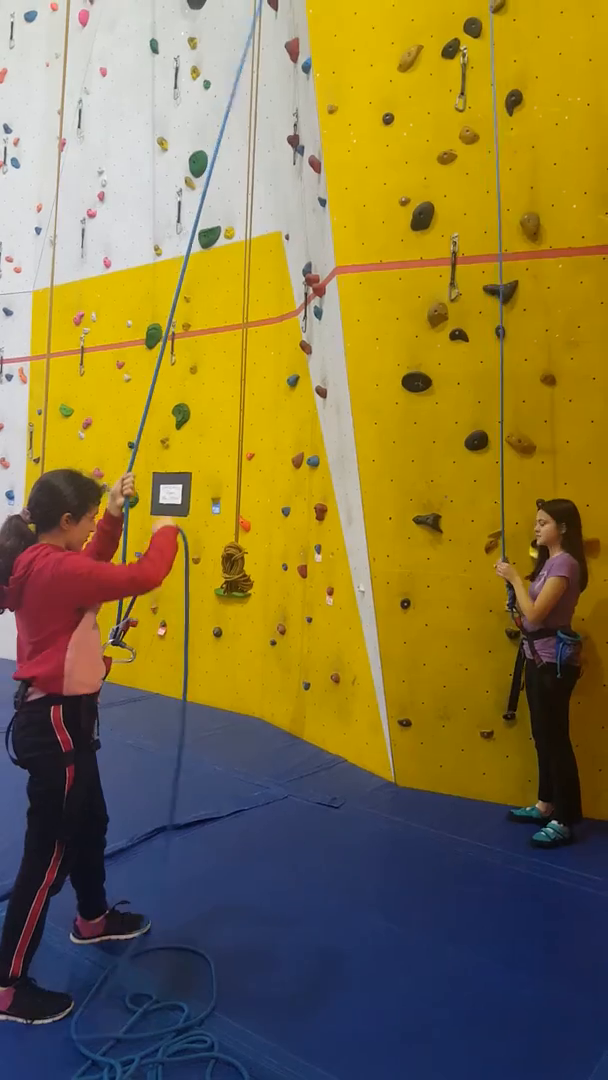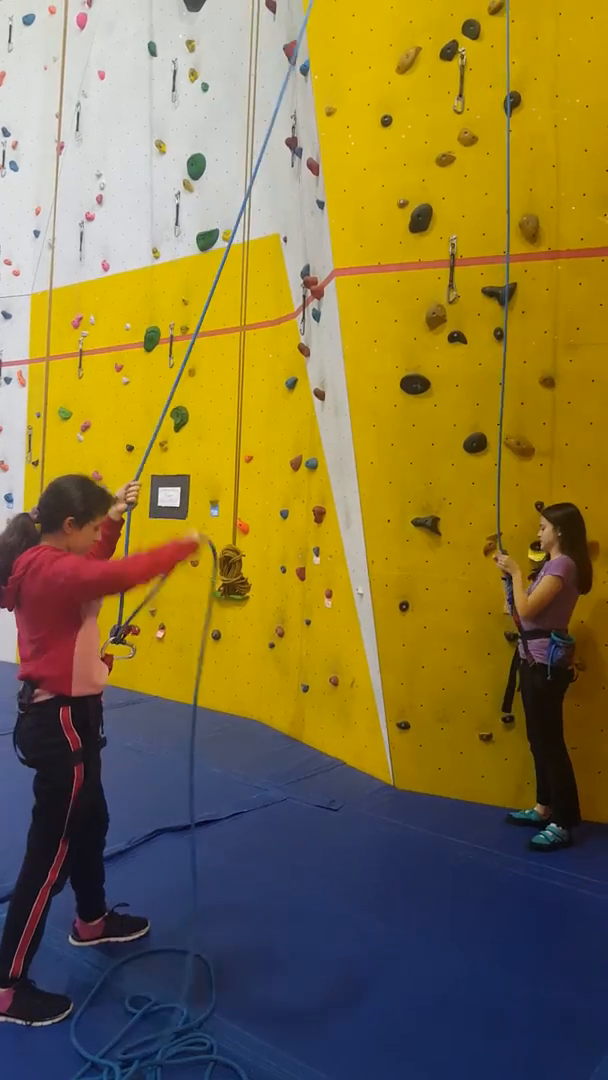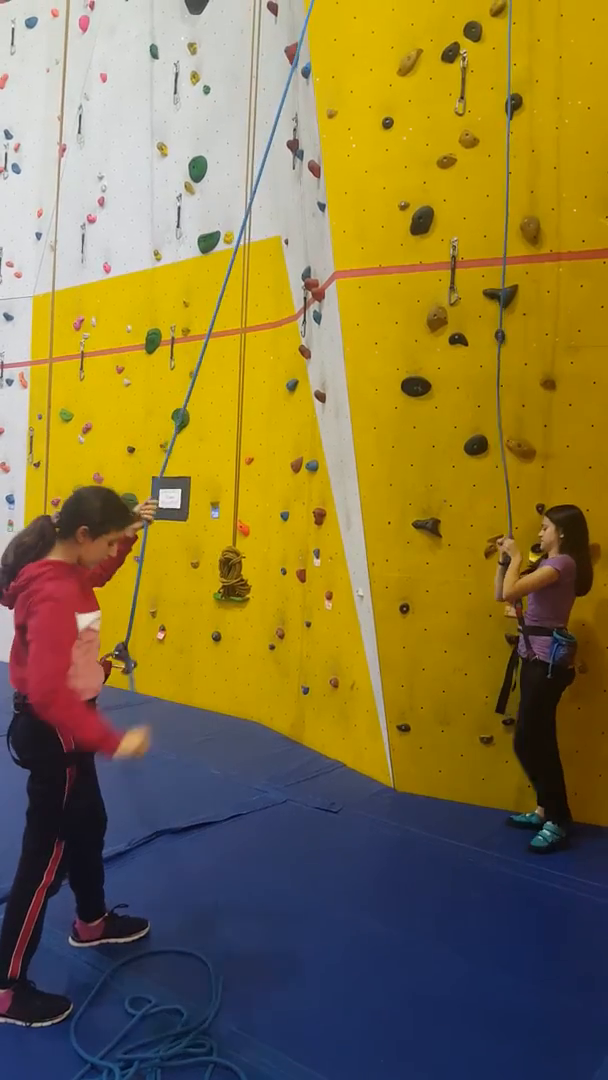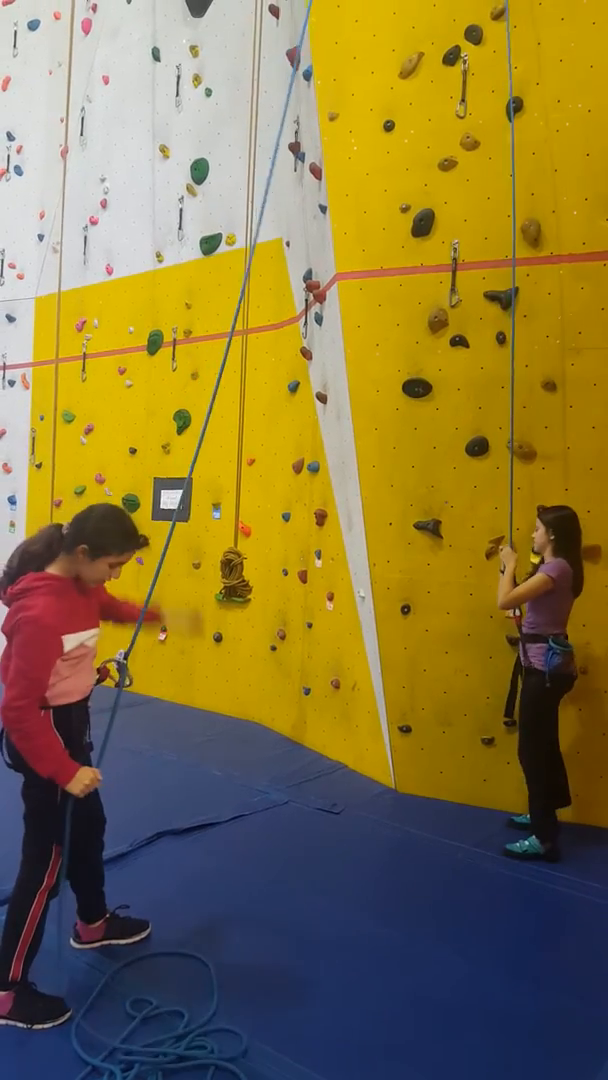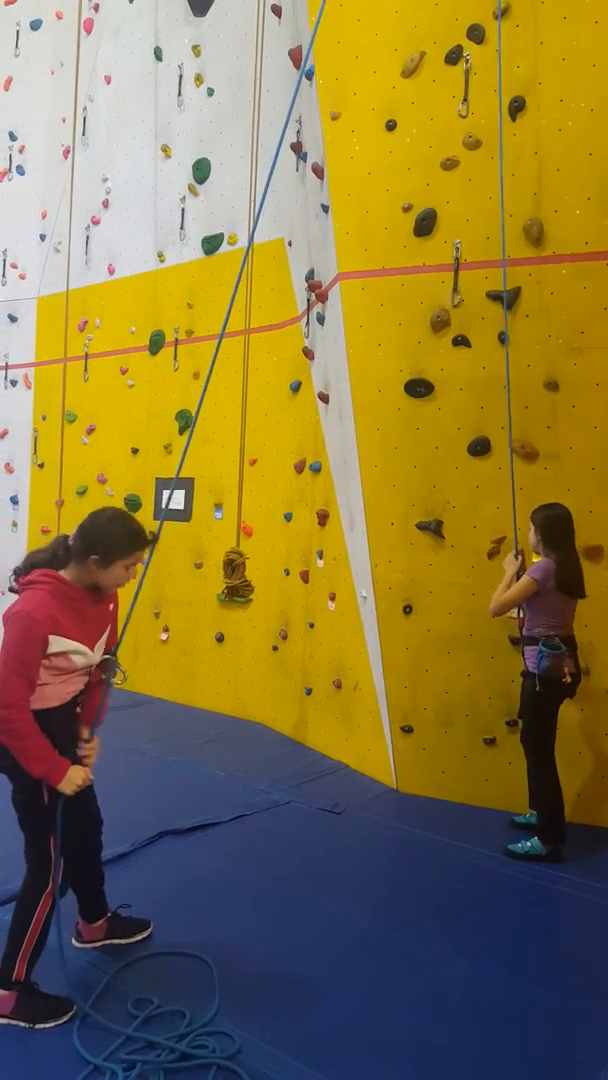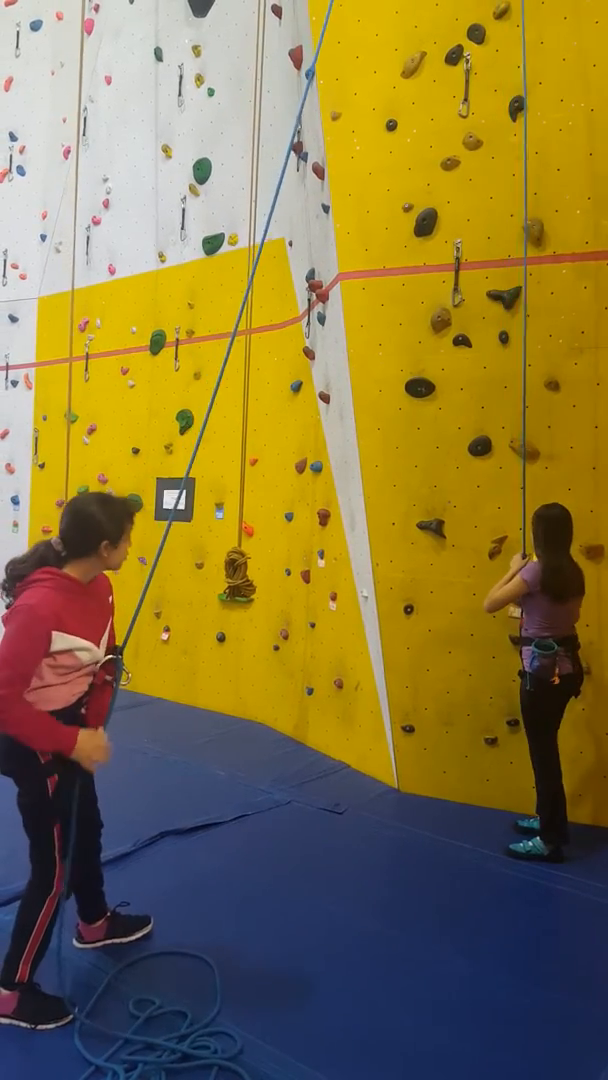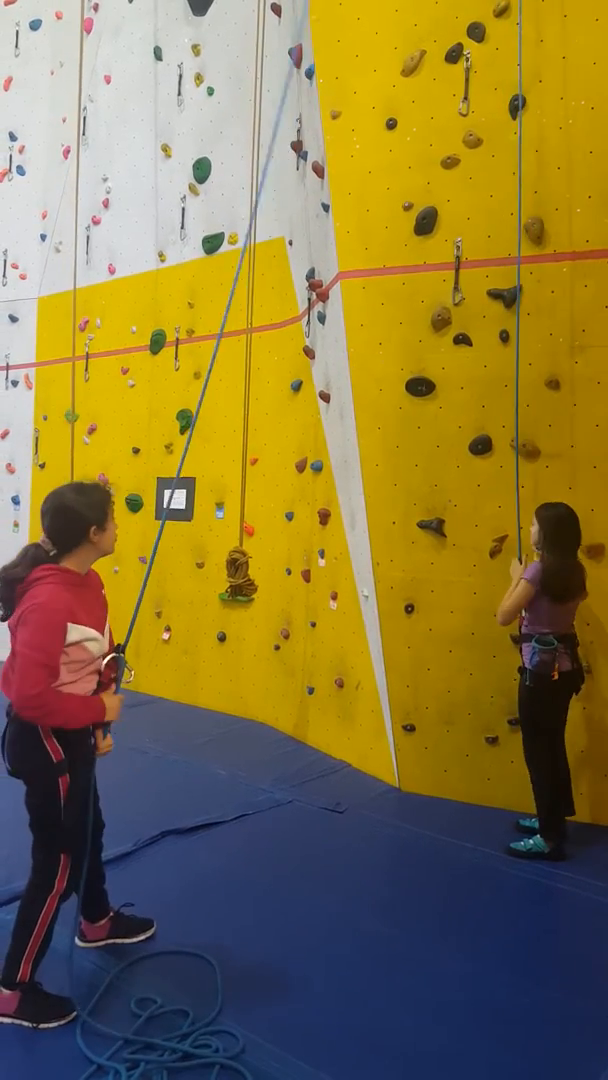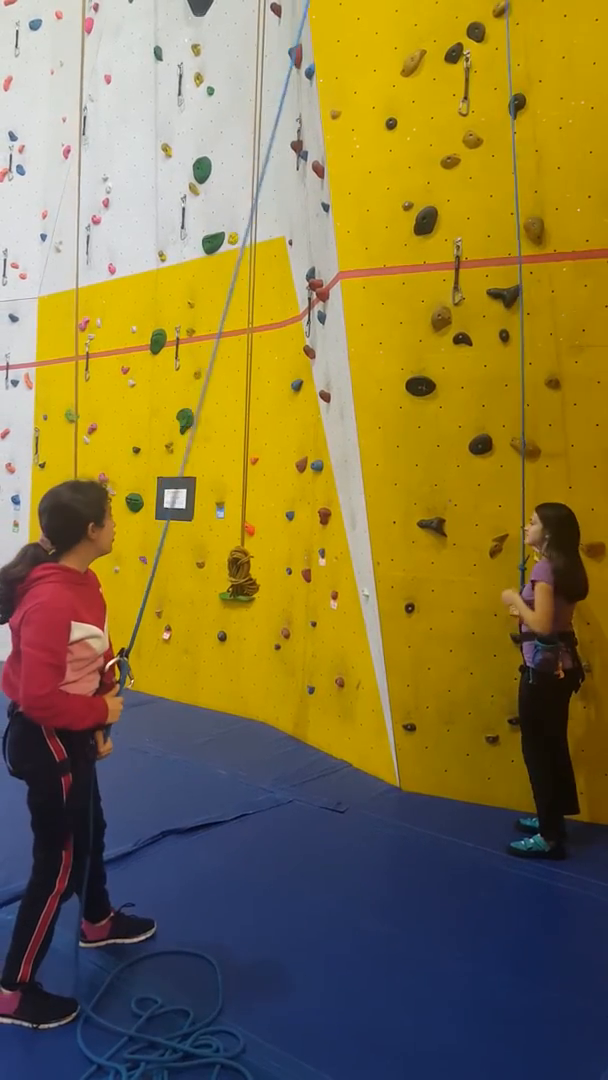
dt=0.3s
person 1, frame 1
right shoulder: (53, 570)
left elbow: (92, 563)
right elbow: (142, 576)
left wrist: (115, 512)
right wrist: (167, 533)
left hip: (62, 716)
right hip: (55, 724)
left knee: (89, 822)
right knee: (48, 852)
left ankle: (93, 918)
person 1, frame 2
right shoulder: (51, 572)
left elbow: (90, 566)
right elbow: (118, 572)
left wrist: (116, 516)
right wrist: (184, 545)
left hip: (59, 716)
right hip: (61, 723)
left knee: (90, 822)
right knee: (51, 851)
left ankle: (93, 919)
person 1, frame 3
left shoulder: (63, 570)
right shoulder: (52, 596)
left elbow: (98, 572)
right elbow: (44, 691)
left wrist: (131, 532)
right wrist: (111, 740)
left hip: (64, 724)
right hip: (52, 730)
left knee: (87, 824)
right knee: (45, 854)
left ankle: (92, 921)
person 1, frame 4
left shoulder: (75, 583)
left elbow: (105, 606)
left wrist: (153, 615)
right wrist: (64, 770)
left hip: (67, 725)
right hip: (45, 735)
left knee: (88, 825)
right knee: (45, 858)
left ankle: (93, 922)
person 1, frame 5
left shoulder: (102, 596)
left wrist: (86, 728)
right wrist: (55, 770)
left hip: (63, 726)
left knee: (85, 828)
right knee: (50, 861)
left ankle: (95, 922)
person 1, frame 6
left shoulder: (98, 588)
left wrist: (95, 723)
right wrist: (71, 742)
left hip: (69, 728)
left knee: (86, 830)
right knee: (54, 862)
left ankle: (95, 922)
person 1, frame 7
left shoulder: (85, 582)
right shoulder: (48, 603)
left wrist: (98, 721)
right wrist: (99, 710)
left hip: (70, 736)
left knee: (87, 831)
right knee: (57, 861)
left ankle: (98, 922)
person 1, frame 8
left shoulder: (81, 581)
right shoulder: (50, 601)
left wrist: (98, 726)
right wrist: (101, 712)
left hip: (72, 735)
right hip: (44, 741)
left knee: (89, 832)
right knee: (58, 861)
left ankle: (99, 922)
person 2, frame 1
left shoulder: (565, 563)
right shoulder: (549, 561)
left elbow: (535, 613)
right elbow: (528, 611)
left wrist: (515, 579)
right wrist: (513, 579)
left hip: (554, 661)
right hip: (539, 658)
left knee: (555, 739)
right knee: (543, 737)
left ankle: (565, 821)
right ankle: (546, 806)
person 2, frame 2
left shoulder: (562, 565)
right shoulder: (553, 565)
left elbow: (526, 610)
right elbow: (519, 611)
left wrist: (516, 572)
right wrist: (509, 573)
left hip: (547, 661)
right hip: (535, 659)
left knee: (550, 742)
right knee: (539, 739)
left ankle: (563, 824)
right ankle: (544, 808)
person 2, frame 3
left shoulder: (563, 563)
right shoulder: (548, 564)
left elbow: (510, 591)
right elbow: (501, 594)
left wrist: (516, 556)
right wrist: (505, 559)
left hip: (547, 661)
right hip: (538, 659)
left knee: (526, 741)
right knee: (541, 739)
left ankle: (559, 819)
right ankle: (547, 810)
person 2, frame 4
left shoulder: (557, 568)
right shoulder: (548, 568)
left elbow: (505, 601)
right elbow: (510, 601)
left wrist: (510, 566)
right wrist: (506, 566)
left hip: (544, 667)
right hip: (542, 665)
left knee: (531, 751)
right knee: (543, 743)
left ankle: (544, 838)
right ankle: (545, 814)
person 2, frame 5
left shoulder: (544, 568)
right shoulder: (567, 568)
left elbow: (496, 607)
left wrist: (510, 572)
right wrist: (521, 574)
left hip: (545, 667)
right hip: (560, 665)
left knee: (539, 749)
right knee: (535, 741)
left ankle: (549, 840)
right ankle: (542, 813)
person 2, frame 6
left shoulder: (536, 569)
right shoulder: (572, 571)
left elbow: (490, 604)
left wrist: (514, 569)
left hip: (542, 668)
right hip: (565, 667)
left knee: (543, 751)
right knee: (543, 745)
left ankle: (550, 840)
right ankle: (549, 819)
person 2, frame 7
left shoulder: (538, 570)
right shoulder: (573, 569)
left elbow: (504, 617)
left wrist: (517, 577)
left hip: (541, 666)
right hip: (564, 665)
left knee: (537, 750)
right knee: (551, 745)
left ankle: (550, 838)
right ankle: (552, 819)
person 2, frame 8
left shoulder: (545, 568)
right shoulder: (567, 567)
left elbow: (542, 626)
left wrist: (516, 600)
left hip: (543, 666)
right hip: (562, 664)
left knee: (535, 749)
right knee: (553, 745)
left ankle: (550, 837)
right ankle: (552, 818)
